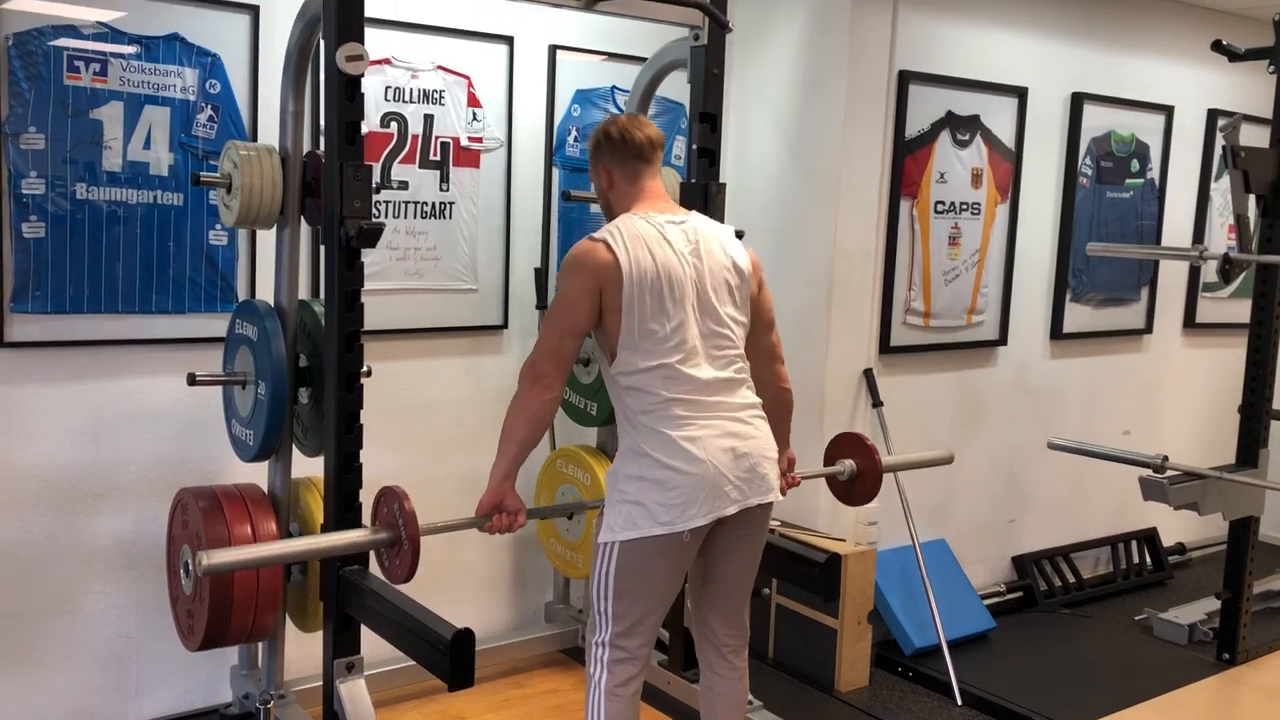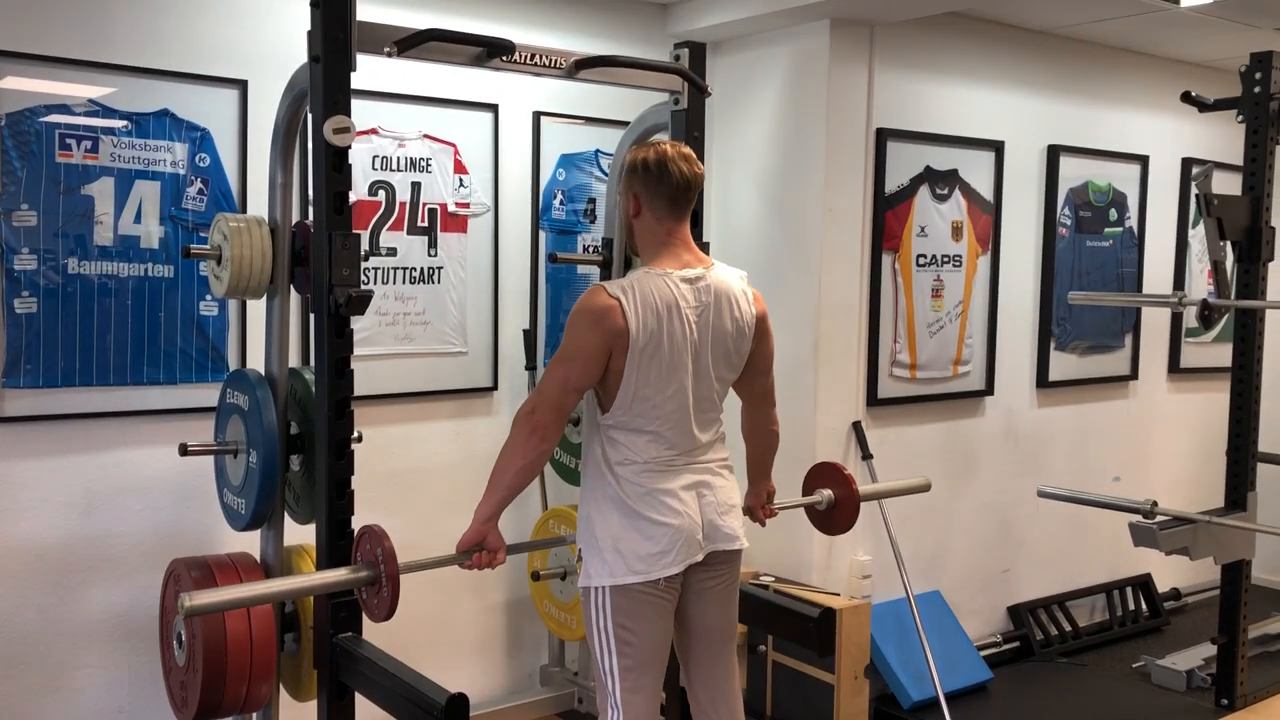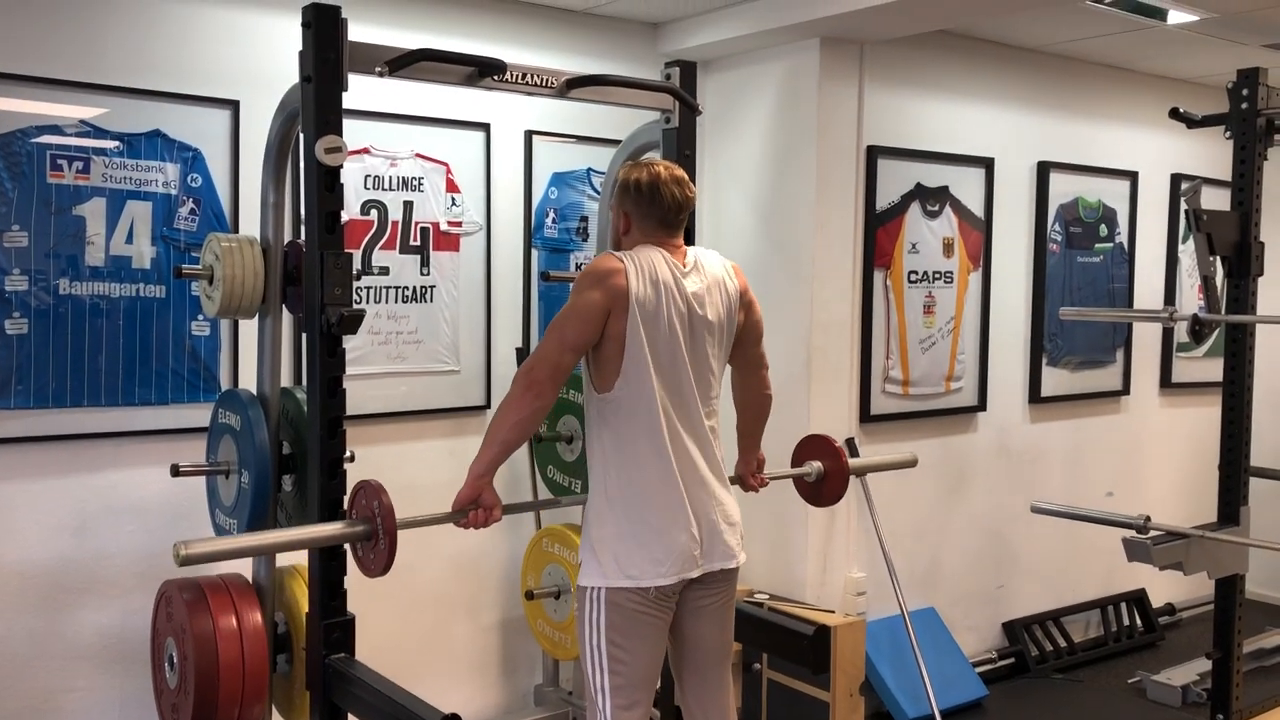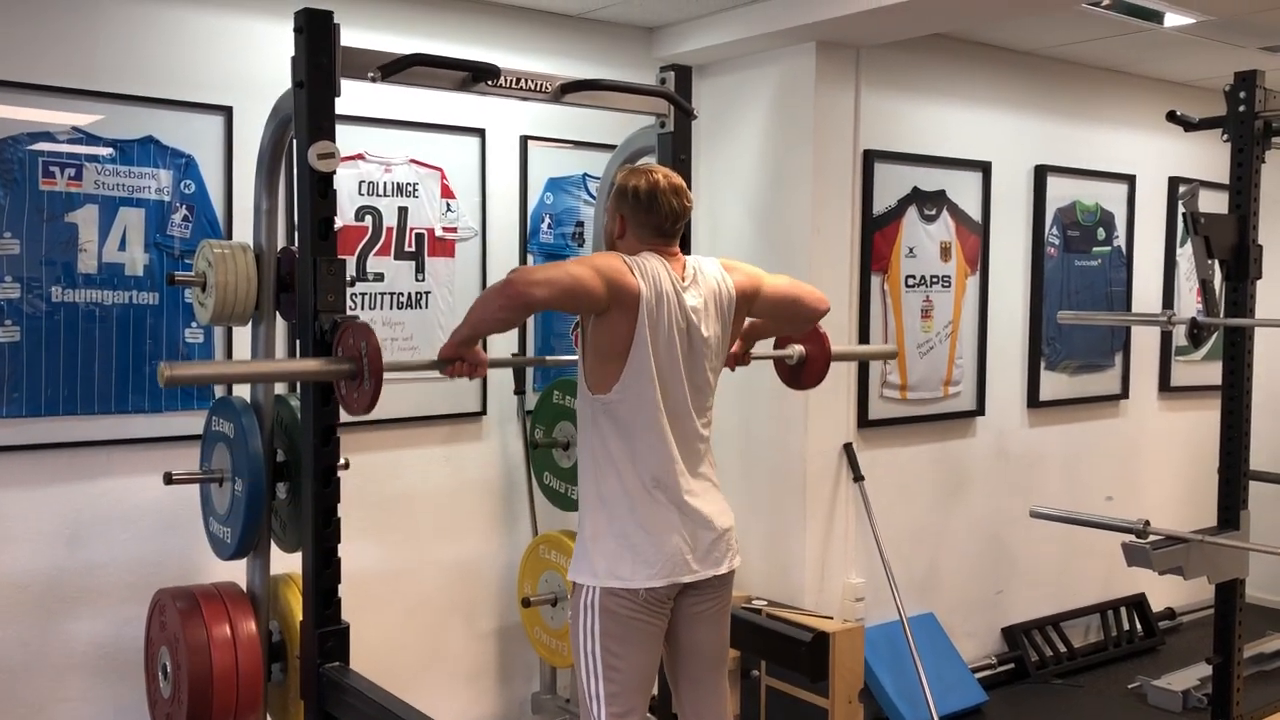
dt=1s
person 1, frame 1
left shoulder: (598, 255)
right shoulder: (733, 246)
left elbow: (544, 377)
left wrist: (501, 482)
right wrist: (781, 449)
left hip: (668, 479)
right hip: (751, 465)
left knee: (616, 654)
right knee: (726, 641)
person 1, frame 2
left shoulder: (611, 307)
right shoulder: (746, 300)
left elbow: (541, 422)
right elbow: (762, 409)
left wrist: (484, 519)
right wrist: (759, 486)
left hip: (636, 535)
right hip: (715, 520)
person 1, frame 3
left shoulder: (613, 277)
right shoulder: (728, 278)
left elbow: (538, 382)
right elbow: (755, 375)
left wrist: (479, 478)
right wrist: (750, 454)
left hip: (636, 546)
right hip: (715, 532)
person 1, frame 4
left shoulder: (619, 279)
right shoulder: (726, 282)
left elbow: (518, 290)
right elbow: (813, 304)
left wrist: (463, 341)
left hip: (629, 556)
right hip: (709, 542)
